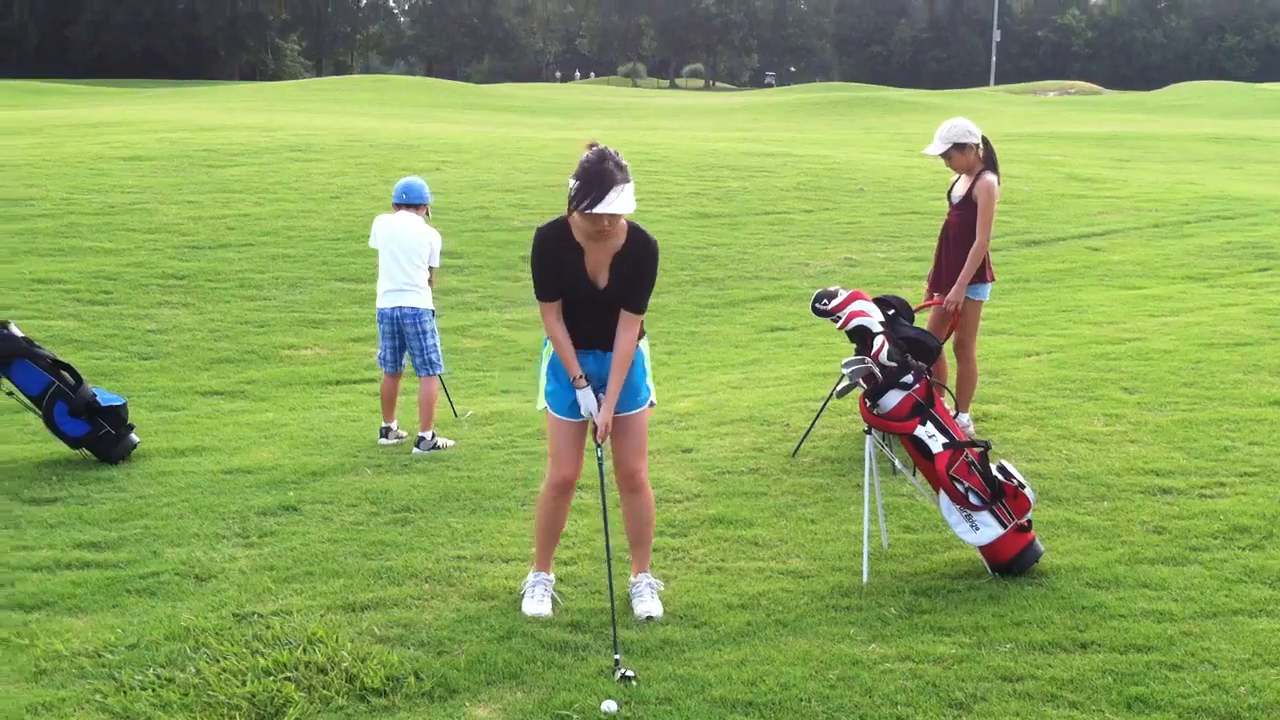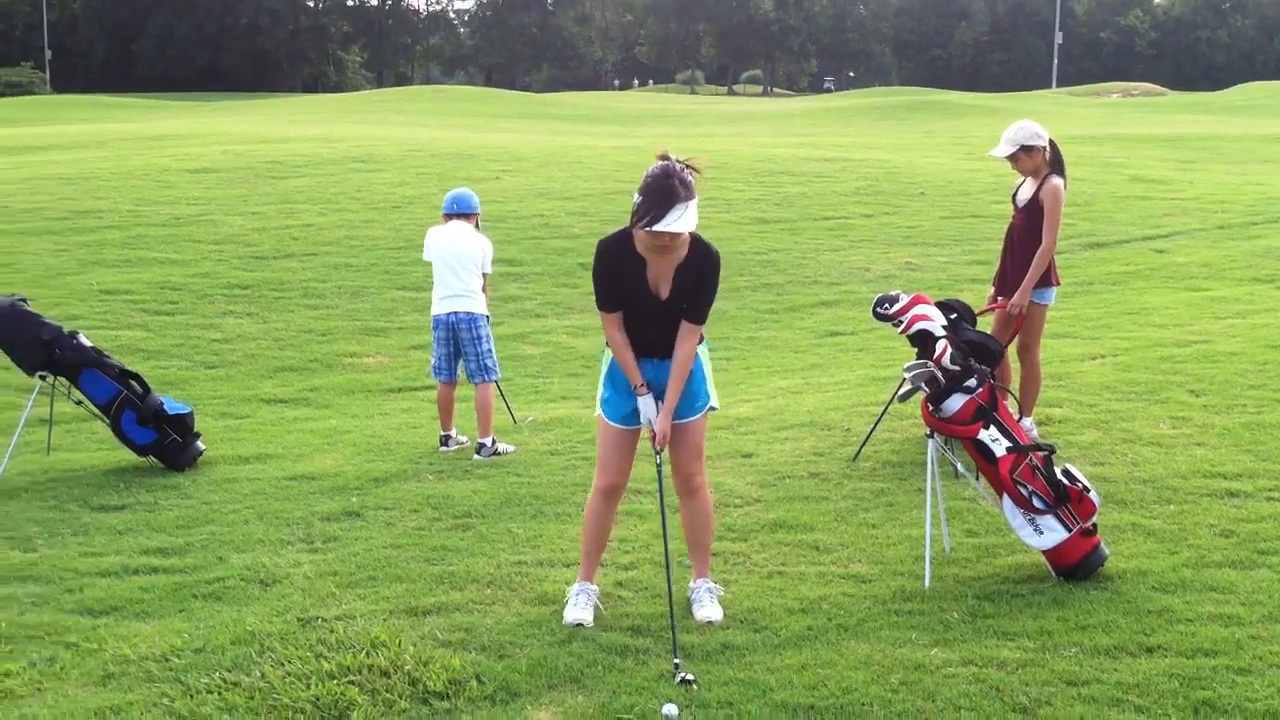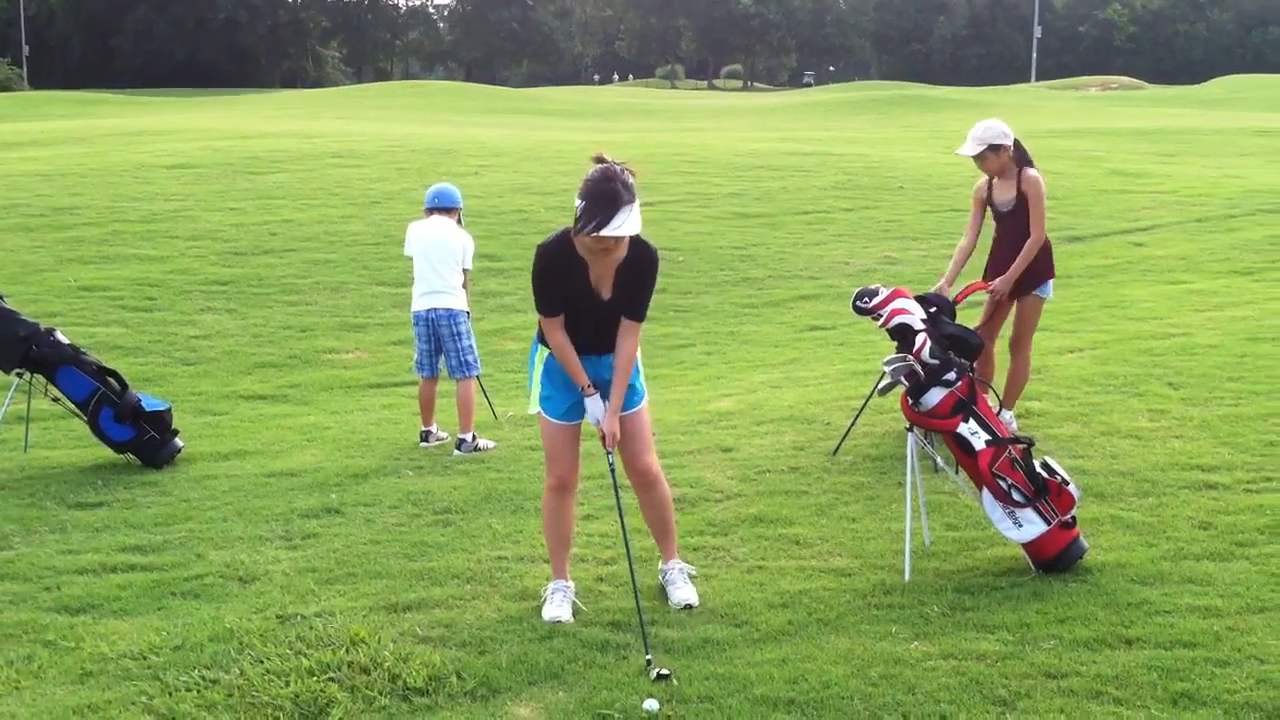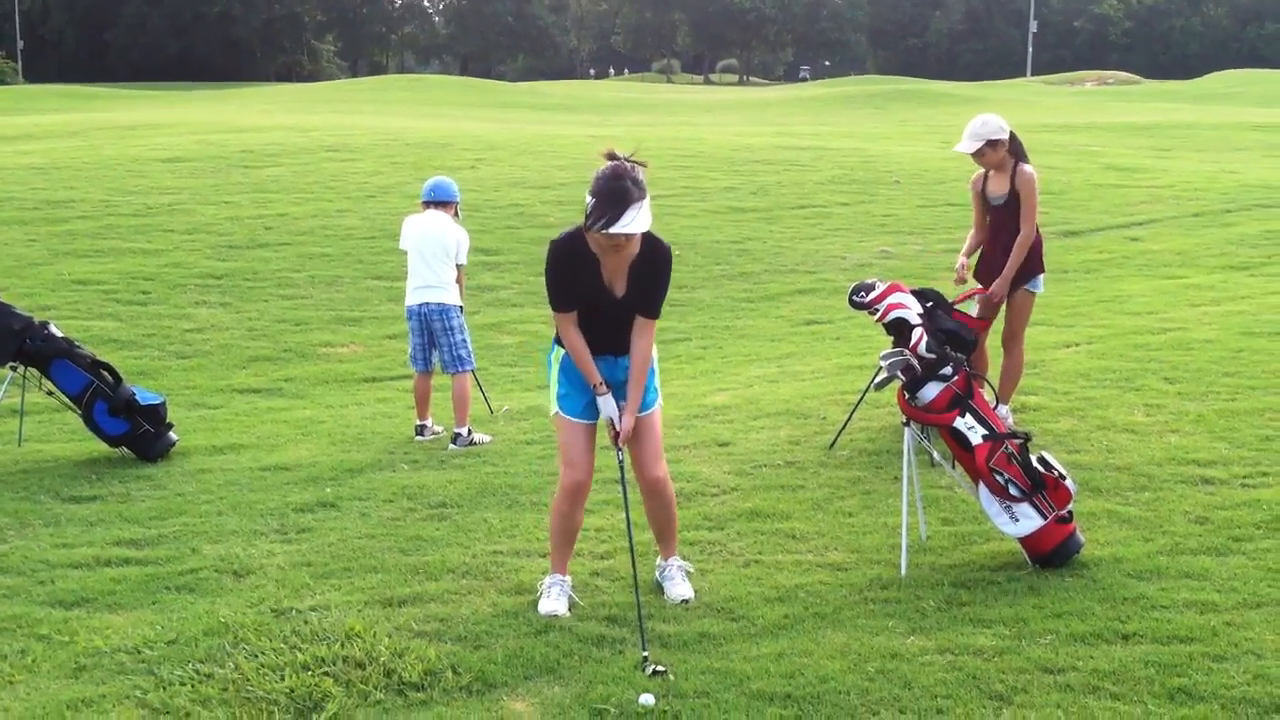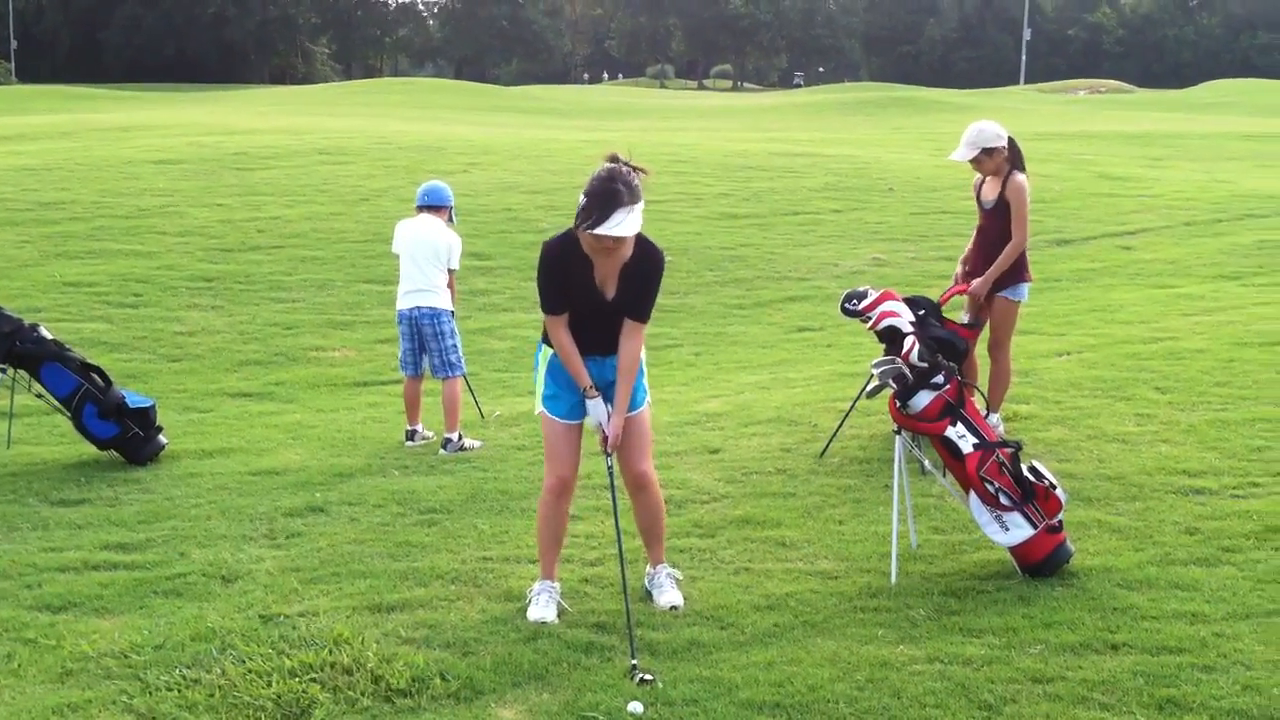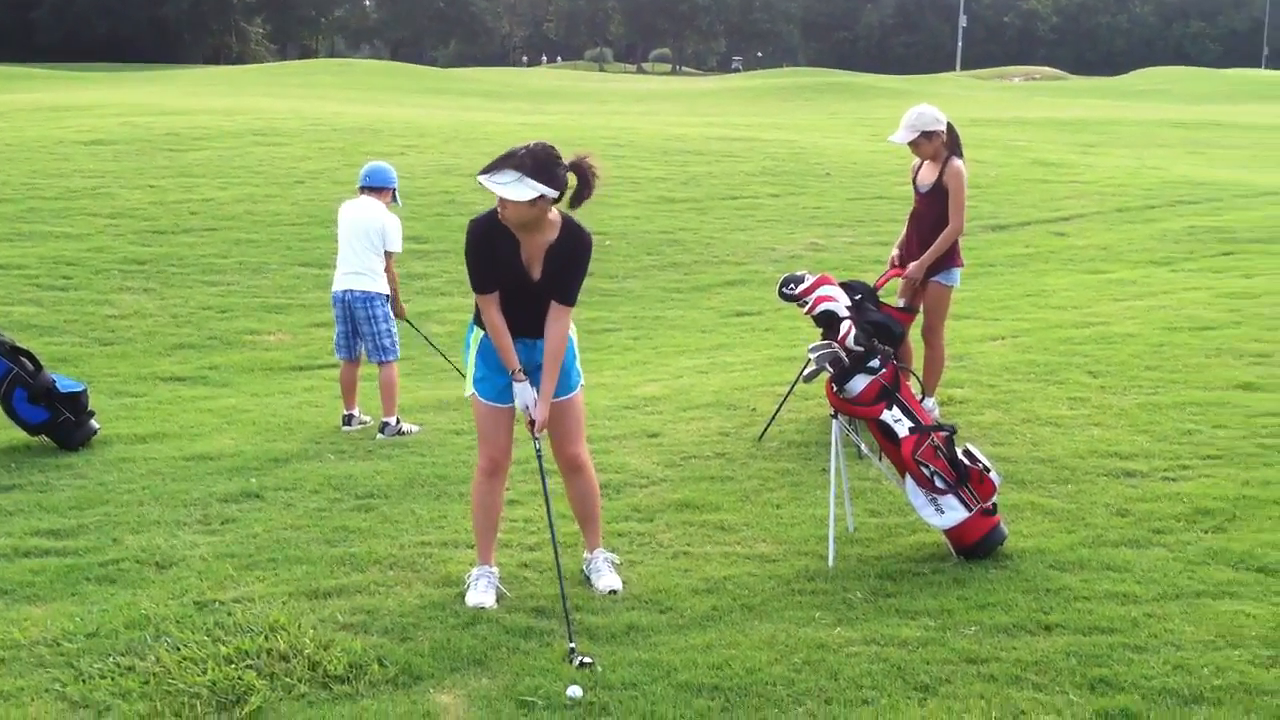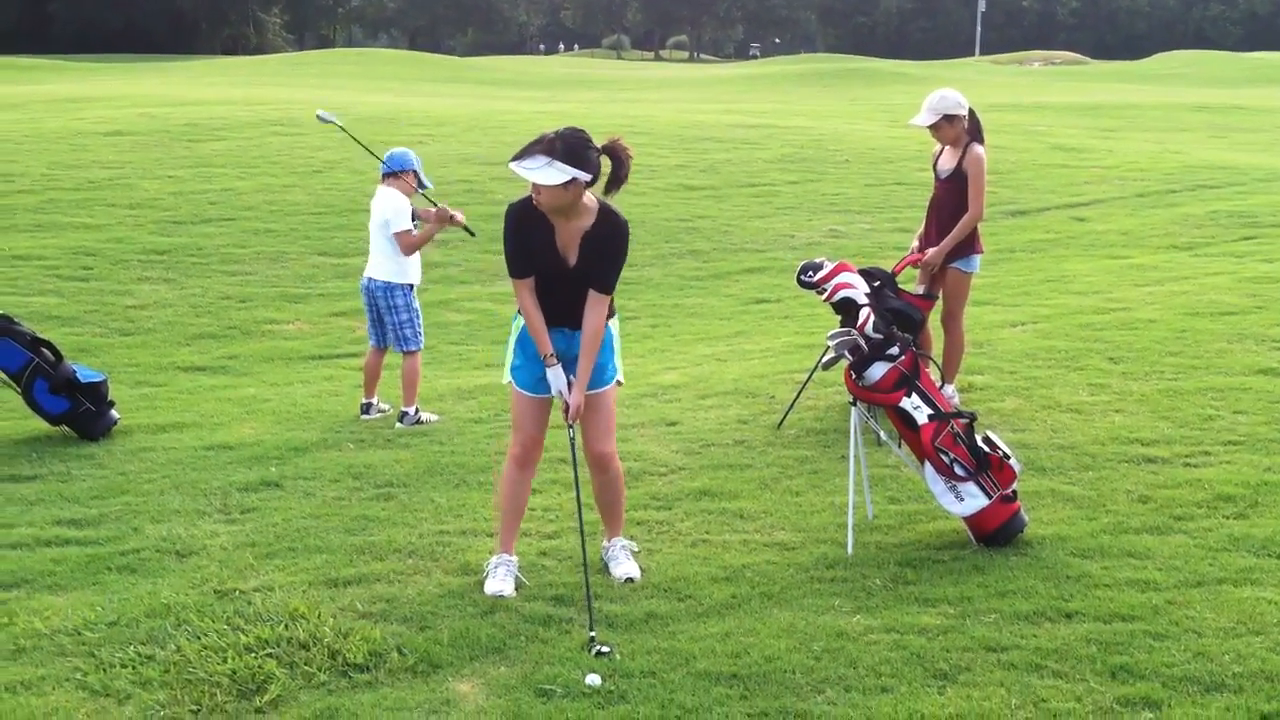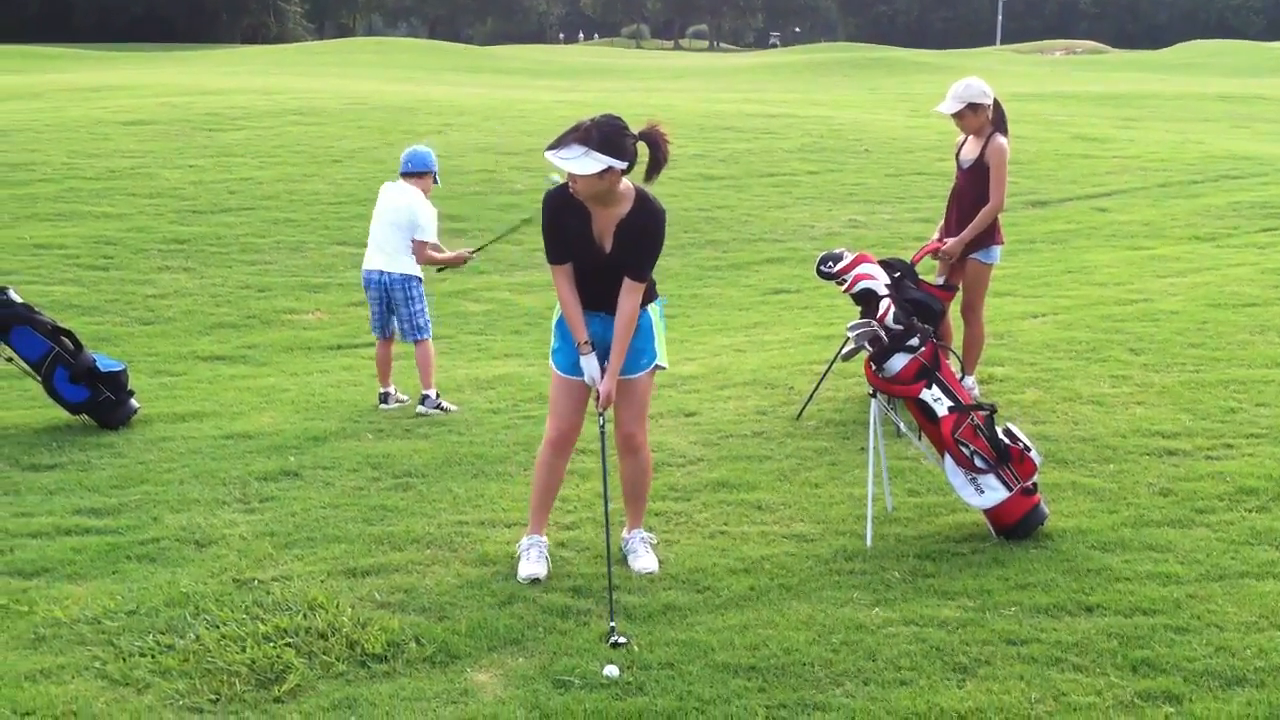
dt=0.5s
person 1, frame 1
left shoulder: (642, 246)
right shoulder: (550, 240)
left elbow: (629, 325)
right elbow: (552, 317)
left wrist: (610, 403)
right wrist: (581, 383)
left hip: (625, 363)
right hip: (567, 361)
left knee: (633, 474)
right knee: (562, 476)
left ankle: (642, 578)
right ankle: (540, 575)
person 1, frame 2
left shoulder: (705, 259)
right shoulder: (612, 251)
left elbow: (687, 335)
right elbow: (612, 328)
left wrist: (668, 409)
right wrist: (641, 392)
left hip: (683, 369)
right hip: (626, 368)
left knee: (692, 479)
right knee: (610, 482)
left ankle: (702, 583)
right ankle: (584, 585)
person 1, frame 3
left shoulder: (643, 257)
right shoulder: (552, 254)
left elbow: (629, 334)
right elbow: (553, 330)
left wrist: (612, 409)
right wrist: (587, 394)
left hip: (616, 363)
right hip: (561, 366)
left knee: (646, 470)
right knee: (560, 479)
left ankle: (672, 565)
right ankle: (560, 584)
person 1, frame 4
left shoulder: (657, 254)
right shoulder: (565, 251)
left elbow: (643, 332)
right elbow: (567, 327)
left wrist: (631, 406)
right wrist: (600, 391)
left hip: (633, 365)
right hip: (578, 366)
left knee: (654, 477)
right knee: (575, 479)
left ankle: (670, 563)
right ankle: (557, 577)
person 1, frame 5
left shoulder: (649, 258)
right shoulder: (557, 252)
left elbow: (632, 335)
right elbow: (558, 328)
left wrist: (620, 411)
right wrist: (590, 395)
left hip: (621, 365)
right hip: (565, 366)
left knee: (641, 474)
right knee: (560, 479)
left ankle: (659, 571)
right ankle: (546, 584)
person 1, frame 6
left shoulder: (576, 240)
right shoulder: (484, 231)
left elbow: (558, 317)
right elbow: (489, 309)
left wrist: (545, 396)
right wrist: (517, 377)
left hip: (551, 346)
right hip: (495, 347)
left knee: (574, 456)
right knee: (492, 461)
left ankle: (597, 555)
right ankle: (484, 570)
person 1, frame 7
left shoulder: (612, 227)
right shoulder: (521, 217)
left elbow: (596, 307)
right elbow: (525, 293)
left wrist: (581, 384)
right wrist: (550, 363)
left hip: (593, 339)
right hip: (536, 336)
left knee: (602, 453)
right knee: (523, 450)
left ankle: (616, 543)
right ankle: (504, 557)
person 1, frame 8
left shoulder: (648, 214)
right shoulder: (558, 203)
left elbow: (631, 293)
right elbow: (563, 280)
left wrist: (613, 372)
right wrist: (585, 349)
left hip: (633, 323)
right hip: (576, 322)
left knee: (632, 435)
right knee: (560, 434)
left ankle: (636, 533)
right ankle: (534, 538)
person 2, frame 1
left shoulder: (986, 183)
right shoulder: (960, 179)
left elbow: (982, 240)
left wrist: (961, 286)
right wrist: (934, 277)
left hip: (971, 277)
right hip: (948, 272)
left knee: (963, 346)
right knee: (931, 340)
left ankle: (962, 418)
person 2, frame 2
left shoulder: (1052, 186)
right shoulder: (1024, 183)
left elbow: (1048, 244)
left wrist: (1025, 290)
right wrist: (998, 283)
left hip: (1036, 280)
right hip: (1012, 276)
left knee: (1027, 351)
left ankle: (1026, 422)
person 2, frame 3
left shoulder: (1030, 179)
right shoulder: (983, 188)
left elbow: (1037, 235)
right elbow: (969, 239)
left wrist: (1010, 277)
right wrist: (946, 281)
left hip: (1032, 272)
right hip: (1000, 268)
left knee: (1019, 344)
right knee: (982, 338)
left ankle: (1006, 414)
person 2, frame 4
left shoulder: (1024, 175)
right shoulder: (979, 181)
left elbow: (1028, 231)
left wrist: (1006, 277)
right wrist: (964, 256)
left hip: (1023, 268)
right hip: (991, 263)
left knee: (1012, 339)
right knee: (974, 334)
left ankle: (1002, 408)
person 2, frame 5
left shoulder: (1016, 184)
right shoulder: (980, 183)
left elbow: (1019, 240)
left wrist: (988, 278)
right wrist: (963, 263)
left hip: (1007, 277)
right hip: (980, 272)
left knee: (998, 348)
left ankle: (993, 417)
person 2, frame 6
left shoulder: (953, 169)
right shoulder: (917, 167)
left elbow: (956, 226)
left wrist: (924, 262)
right wrist: (899, 248)
left hip: (940, 262)
right hip: (914, 258)
left knee: (931, 332)
left ankle: (928, 401)
person 2, frame 7
left shoulder: (973, 155)
right shoulder: (939, 152)
left elbow: (975, 212)
left wrist: (943, 249)
right wrist: (920, 238)
left hip: (960, 249)
right hip: (933, 245)
left knee: (951, 319)
left ankle: (948, 388)
person 2, frame 8
left shoulder: (996, 145)
right shoulder: (963, 142)
left elbow: (996, 204)
left wrist: (962, 239)
right wrist: (941, 230)
left hip: (981, 240)
right hip: (954, 236)
left knee: (970, 310)
left ankle: (968, 380)
person 3, frame 1
left shoulder: (381, 223)
right shoulder: (430, 234)
right elbow: (430, 277)
left hip: (386, 306)
right hip: (416, 306)
left knee: (391, 371)
right knee: (429, 373)
left ankle: (388, 428)
right ankle: (426, 437)
person 3, frame 2
left shoulder: (433, 235)
right shoulder: (481, 242)
right elbow: (484, 284)
left hip: (441, 313)
right hip: (471, 312)
left knee: (446, 379)
right knee: (484, 379)
left ankle: (448, 435)
right ankle: (485, 443)
person 3, frame 3
left shoulder: (415, 230)
right shoulder: (462, 237)
right elbow: (465, 279)
left hip: (422, 309)
right hip: (451, 308)
left knee: (428, 375)
right knee: (465, 375)
left ankle: (428, 431)
right ankle: (466, 439)
person 3, frame 4
left shoulder: (410, 224)
right shoulder: (457, 232)
right elbow: (459, 275)
right wrist: (458, 302)
left hip: (415, 303)
right hip: (444, 303)
left knee: (422, 369)
right knee: (460, 369)
left ankle: (424, 425)
right ankle: (462, 433)
person 3, frame 5
left shoulder: (403, 228)
right shoulder: (450, 237)
right elbow: (450, 281)
right wrist: (449, 308)
left hip: (406, 307)
right hip: (436, 308)
left knee: (413, 374)
right knee: (451, 375)
left ankle: (413, 430)
right ankle: (452, 438)
person 3, frame 6
left shoulder: (345, 209)
right shoulder: (388, 219)
right elbow: (387, 267)
right wrist: (397, 301)
left hip: (341, 290)
right hip: (370, 293)
left knee: (349, 358)
right knee: (387, 359)
left ankle: (351, 415)
right ankle: (390, 423)
person 3, frame 7
left shoulder: (383, 197)
right shoulder: (397, 203)
left elbow: (420, 214)
right elbow: (408, 246)
left wrist: (444, 216)
right wrist: (436, 223)
left hip: (372, 281)
right hip: (394, 285)
left knee: (377, 346)
right knee: (411, 349)
left ankle: (369, 403)
right ankle: (409, 412)
person 3, frame 8
left shoulder: (388, 190)
right shoulder: (424, 208)
right elbow: (422, 255)
left wrist: (440, 250)
right wrist: (450, 258)
left hip: (373, 273)
right hip: (404, 276)
left knee: (384, 336)
right knee: (422, 337)
left ankle: (387, 393)
right ankle: (429, 398)
